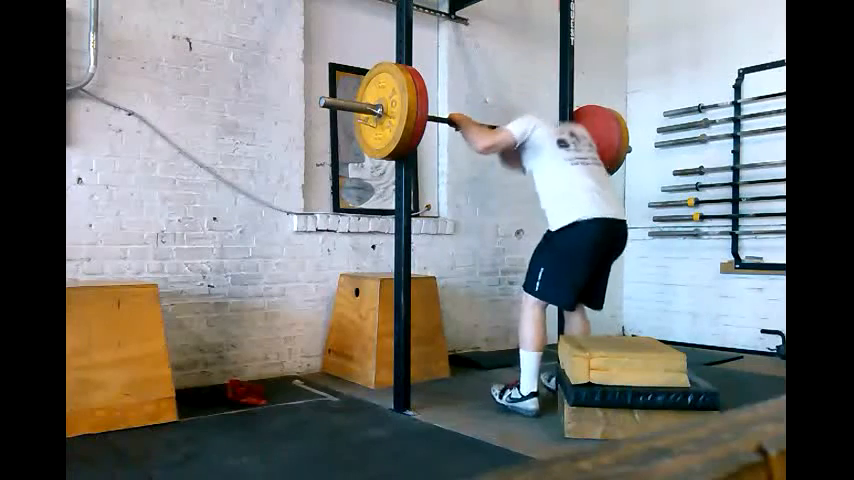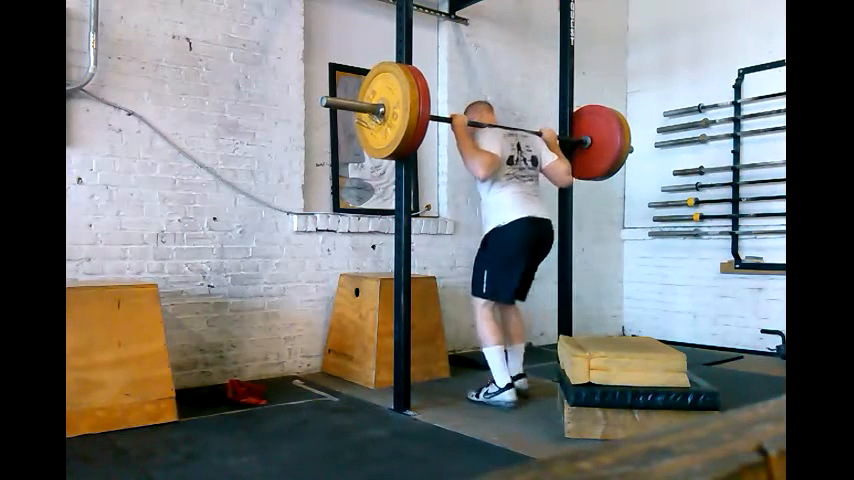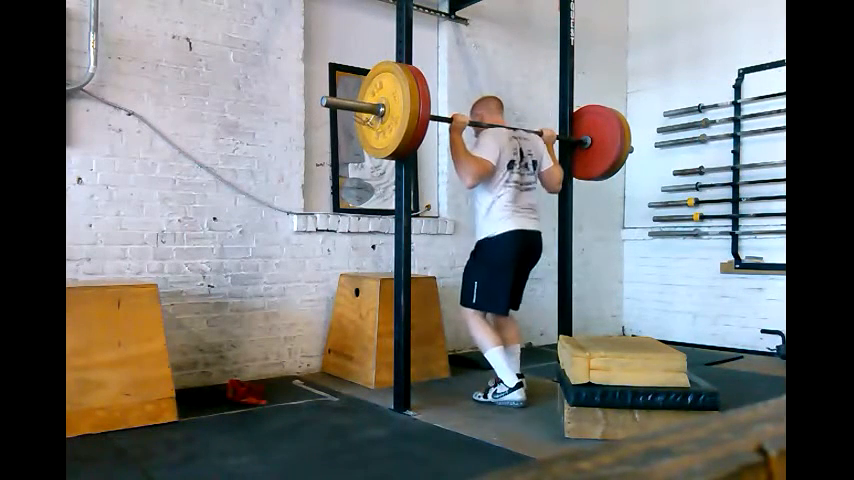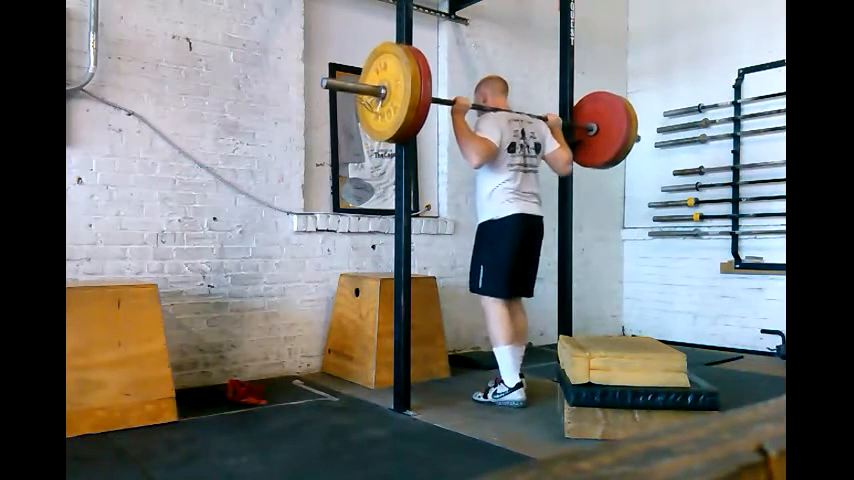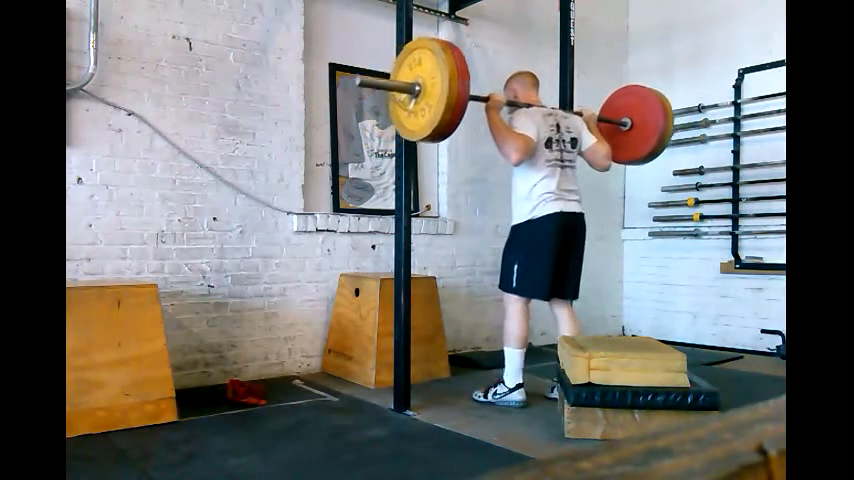
dt=1s
person 1, frame 1
left shoulder: (531, 125)
right shoulder: (573, 130)
left elbow: (485, 143)
left wrist: (462, 121)
left hip: (580, 226)
right hip: (615, 226)
left knee: (533, 302)
right knee: (574, 306)
left ankle: (525, 392)
person 1, frame 2
left shoulder: (487, 136)
right shoulder: (531, 139)
left elbow: (482, 170)
right elbow: (565, 177)
left wrist: (459, 130)
right wrist: (552, 143)
left hip: (511, 229)
right hip: (541, 227)
left knee: (483, 303)
right knee: (506, 301)
left ankle: (502, 386)
right ankle: (516, 374)
person 1, frame 3
left shoulder: (491, 138)
right shoulder: (532, 140)
left elbow: (470, 177)
right elbow: (555, 183)
left wrist: (456, 133)
right wrist: (549, 145)
left hip: (501, 239)
right hip: (530, 237)
left knee: (473, 312)
right knee: (499, 309)
left ankle: (510, 385)
right ankle: (513, 376)
person 1, frame 4
left shoulder: (491, 121)
right shoulder: (536, 125)
left elbow: (476, 157)
right elbow: (564, 165)
left wrist: (458, 115)
right wrist: (556, 129)
left hip: (502, 219)
right hip: (531, 219)
left knee: (492, 300)
right knee: (513, 300)
left ankle: (510, 385)
right ankle: (512, 375)
person 1, frame 5
left shoulder: (525, 116)
right shoulder: (571, 120)
left elbow: (516, 153)
right elbow: (604, 161)
left wrist: (492, 112)
right wrist: (592, 124)
left hip: (539, 219)
right hip: (572, 218)
left knee: (515, 299)
right knee: (561, 302)
left ankle: (511, 386)
